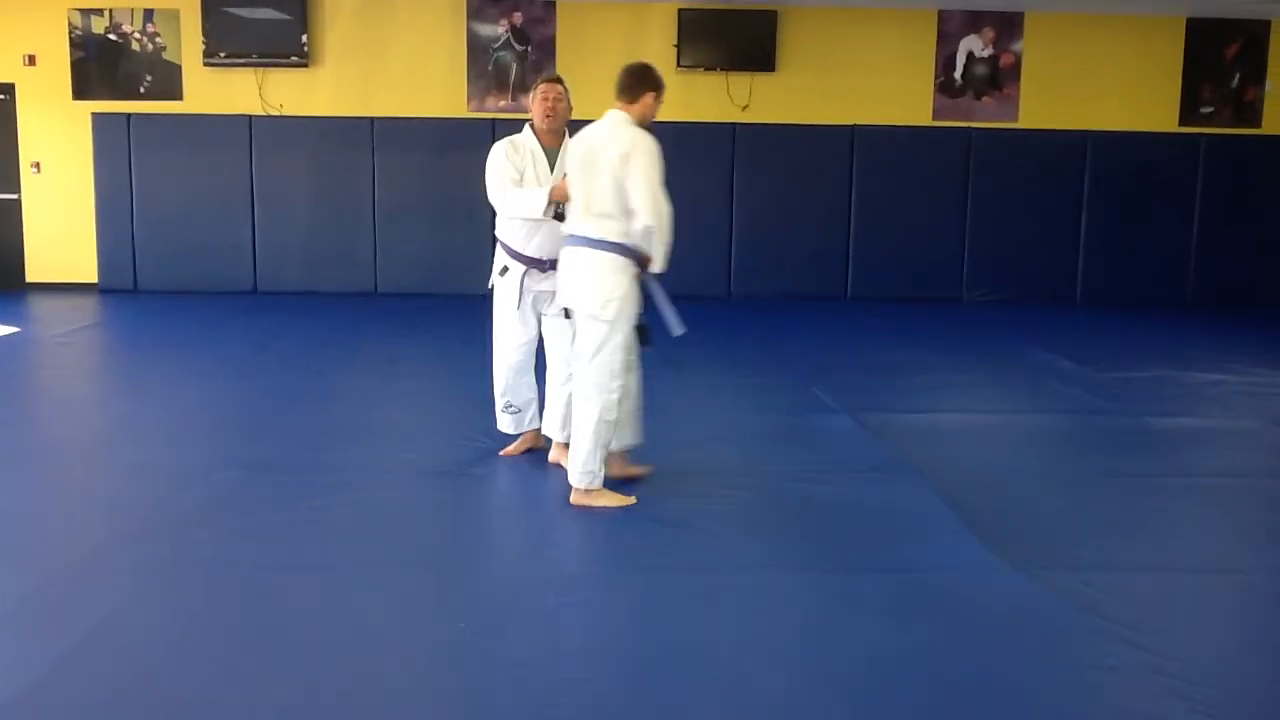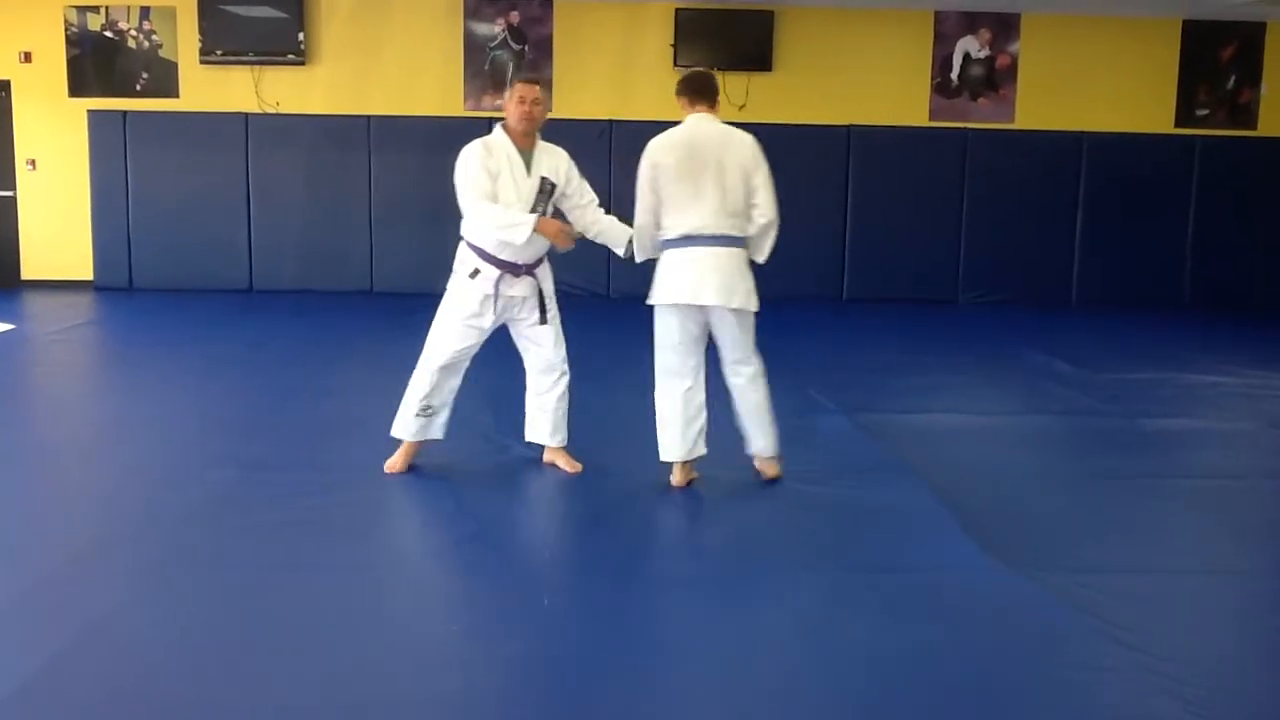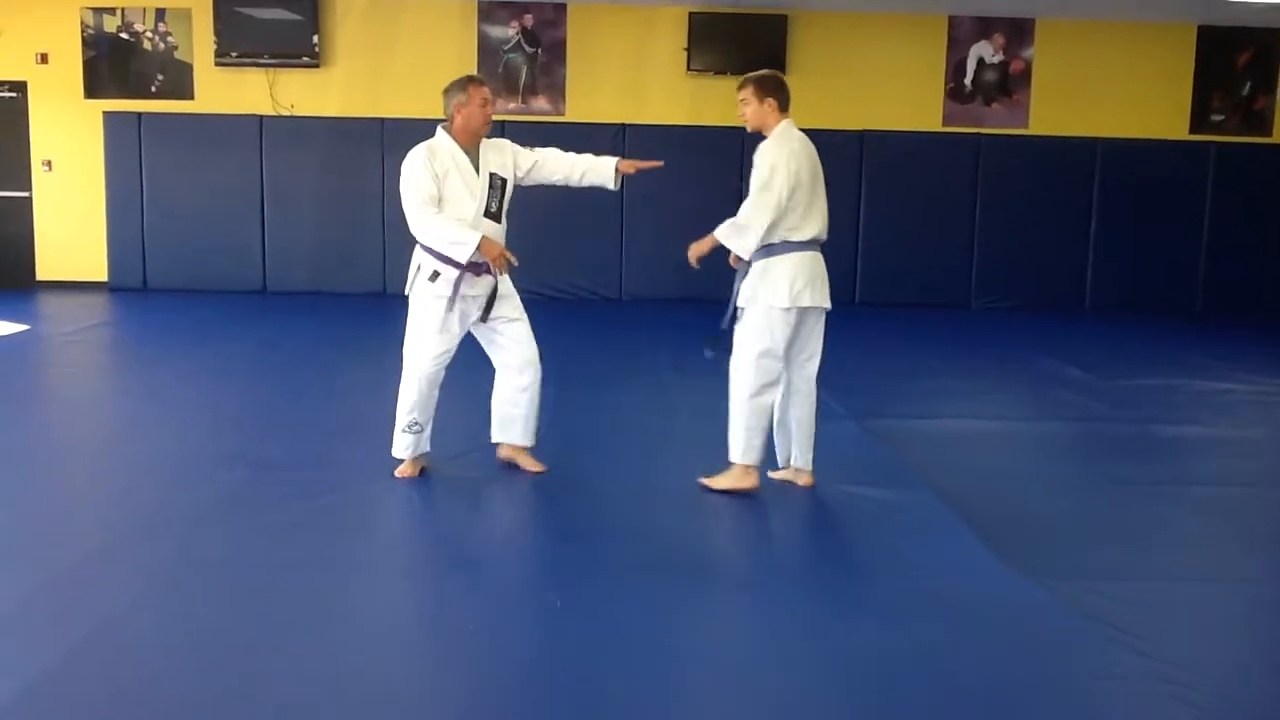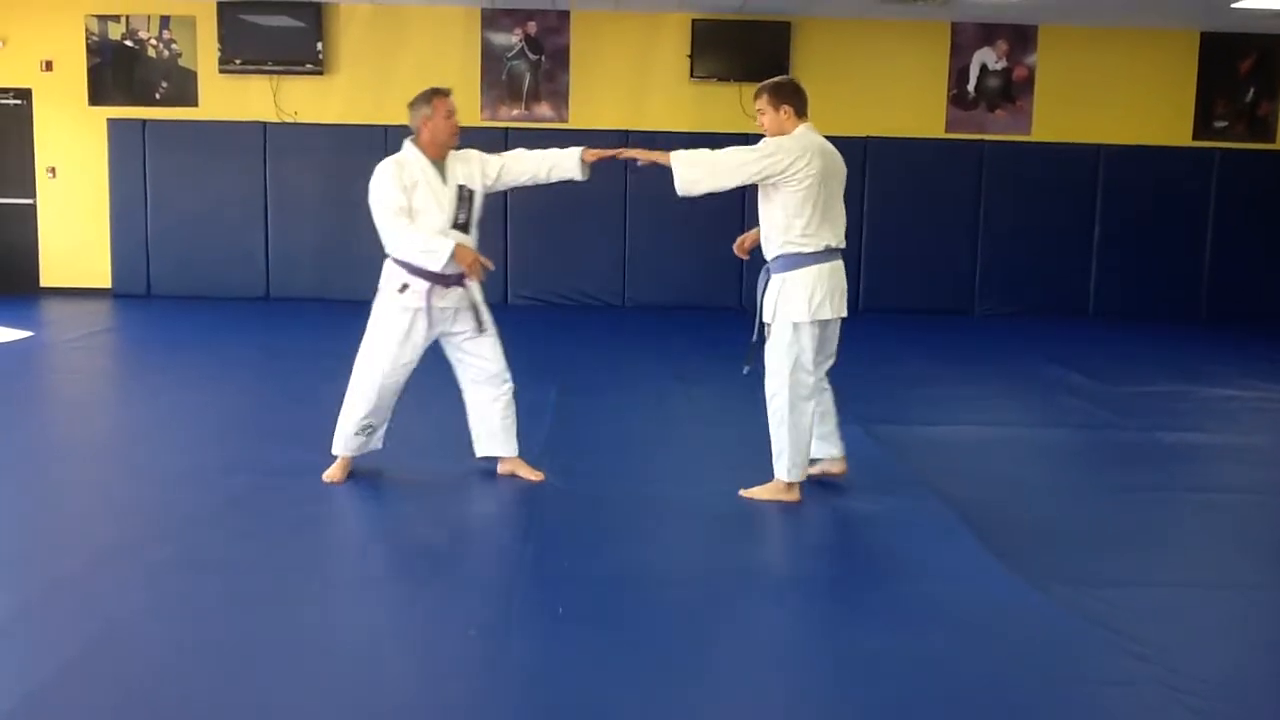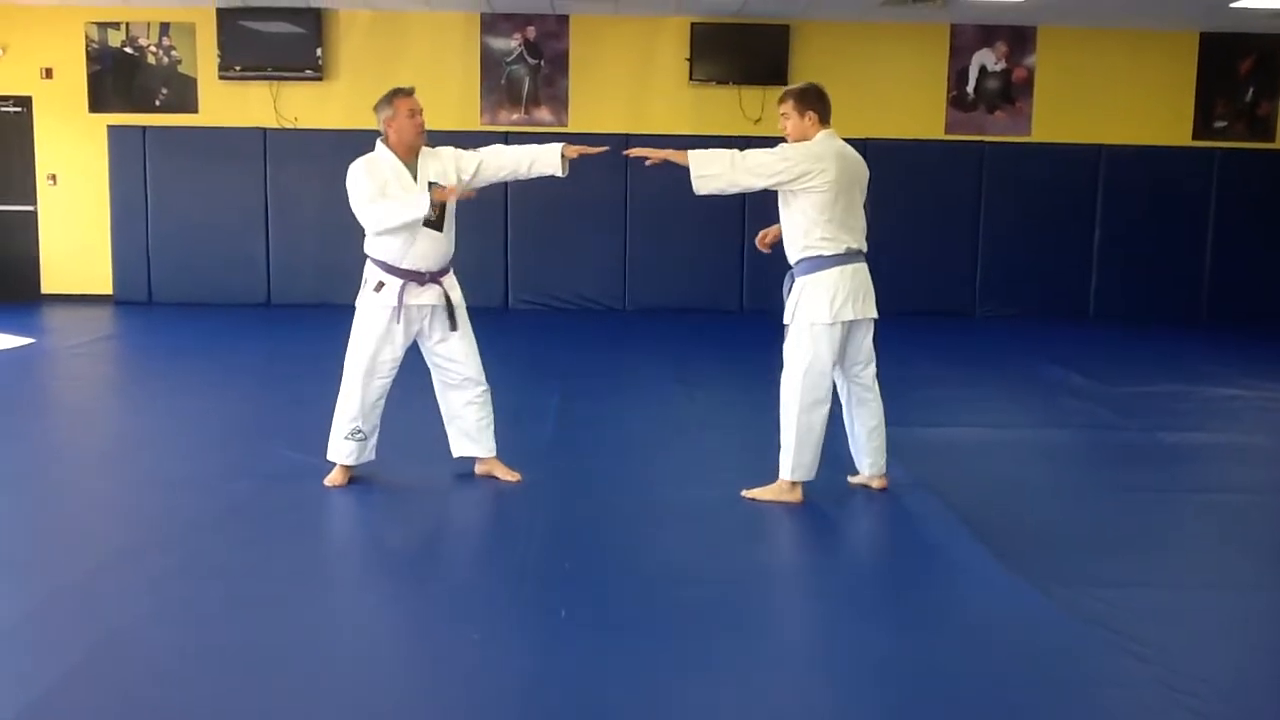
dt=0.5s
person 1, frame 1
left shoulder: (585, 136)
right shoulder: (638, 142)
right elbow: (650, 213)
right wrist: (653, 257)
left hip: (577, 258)
right hip: (609, 267)
left knee: (621, 365)
right knee: (603, 378)
left ankle: (616, 453)
right ankle: (586, 485)
person 1, frame 2
left shoulder: (661, 145)
right shoulder: (744, 143)
left elbow: (645, 214)
right elbow: (766, 211)
left wrist: (657, 255)
right wrist: (749, 251)
left hip: (679, 264)
right hip: (727, 264)
left knee: (677, 370)
right knee: (743, 365)
left ankle: (680, 464)
right ankle: (766, 455)
person 1, frame 3
left shoulder: (778, 147)
right shoulder: (802, 145)
left elbow: (762, 206)
left wrist: (714, 240)
right wrist: (745, 245)
left hip: (778, 271)
right hip: (808, 267)
left knee: (753, 370)
right knee: (799, 374)
left ankle: (744, 467)
right ankle: (800, 466)
person 1, frame 4
left shoulder: (787, 150)
right shoulder: (828, 154)
left elbow: (724, 165)
left wrist: (655, 156)
right wrist: (764, 232)
left hip: (799, 280)
right hip: (827, 273)
left knee: (787, 381)
right knee: (812, 374)
left ankle: (786, 481)
right ankle: (829, 455)
person 1, frame 5
left shoulder: (807, 157)
right shoulder: (851, 159)
left elbow: (740, 166)
left wrist: (668, 154)
right wrist: (786, 228)
left hip: (823, 284)
right hip: (852, 277)
left knee: (803, 382)
right knee: (859, 378)
left ankle: (790, 481)
right ankle: (874, 470)
person 2, frame 1
right shoulder: (507, 150)
right elbow: (504, 199)
right wrist: (554, 192)
left hip: (563, 273)
right hip: (516, 271)
left knee: (567, 359)
right knee: (512, 358)
left ankle: (560, 442)
right ankle: (529, 430)
person 2, frame 2
left shoulder: (557, 159)
right shoulder: (477, 153)
left elbow: (586, 211)
right elbow: (477, 211)
left wrist: (630, 237)
right wrist: (537, 224)
left hip: (530, 278)
right hip: (479, 275)
left knee: (551, 363)
right knee: (442, 357)
left ankle: (553, 446)
right ankle: (410, 443)
person 2, frame 3
left shoulder: (503, 153)
right shoulder: (424, 157)
left elbow: (556, 166)
right elbow: (423, 220)
left wrist: (615, 167)
right wrist: (478, 242)
left hip: (489, 280)
right hip: (440, 278)
left knee: (521, 359)
right knee: (423, 368)
left ankle: (512, 443)
right ankle: (412, 453)
person 2, frame 4
left shoulder: (472, 164)
right shoulder: (393, 171)
left elbow: (521, 165)
right elbow: (395, 231)
left wrist: (580, 156)
right wrist: (453, 249)
left hip: (459, 291)
right hip: (408, 290)
left knee: (491, 373)
right knee: (377, 375)
left ankle: (508, 456)
right ankle: (347, 454)
person 2, frame 5
left shoulder: (446, 160)
right shoulder: (365, 169)
left elbow: (501, 161)
right elbow: (375, 216)
left wrist: (559, 152)
right wrist: (431, 199)
left hip: (438, 290)
right hip: (387, 291)
left knee: (465, 375)
right knee: (365, 377)
left ankle: (484, 457)
right ankle: (346, 460)
